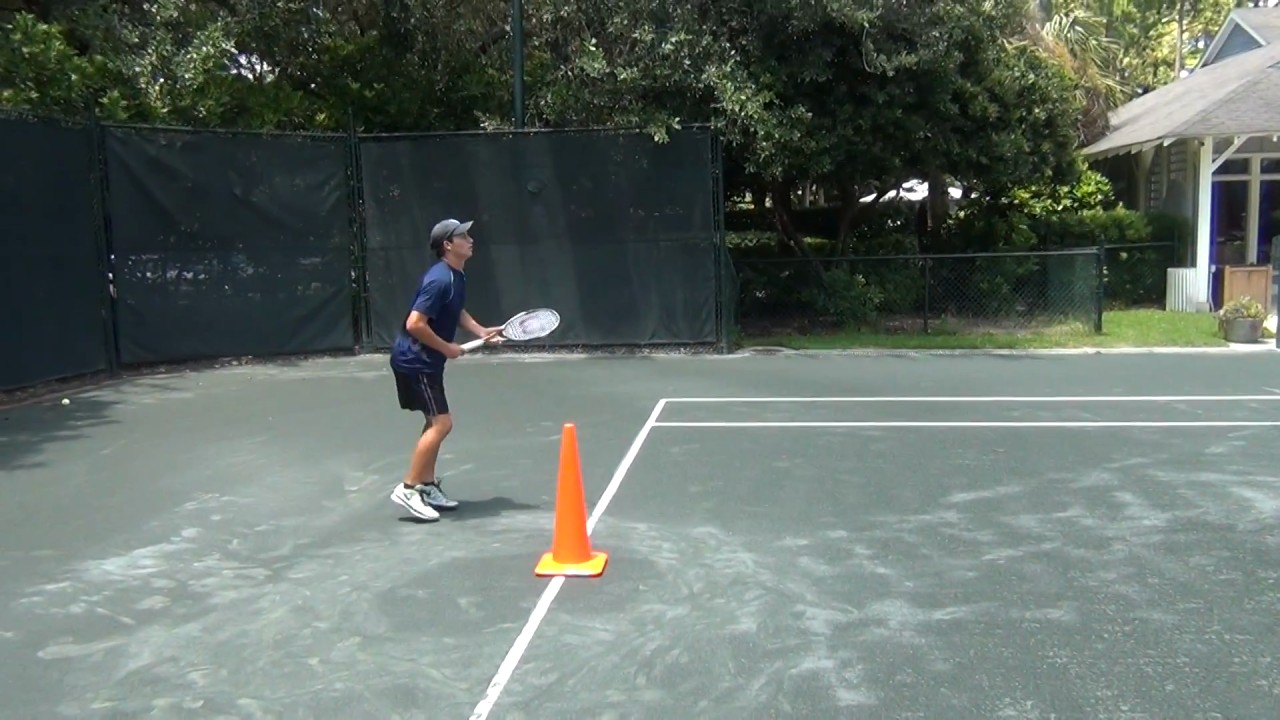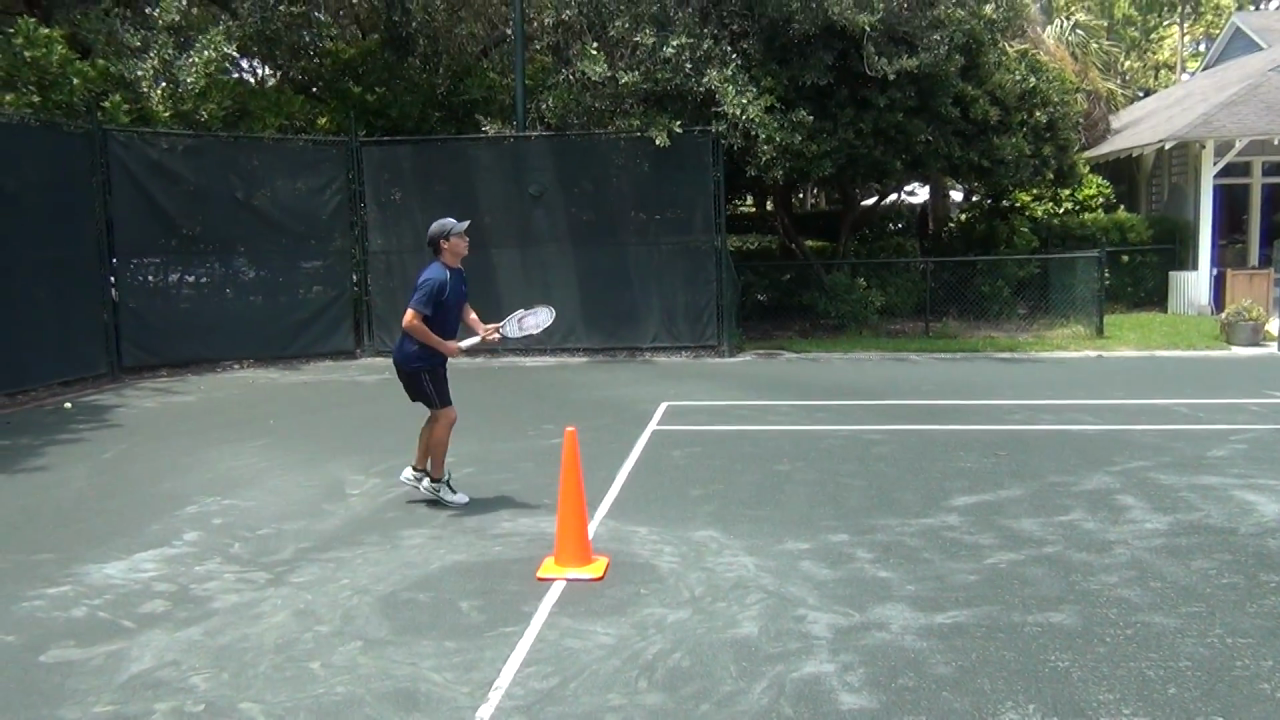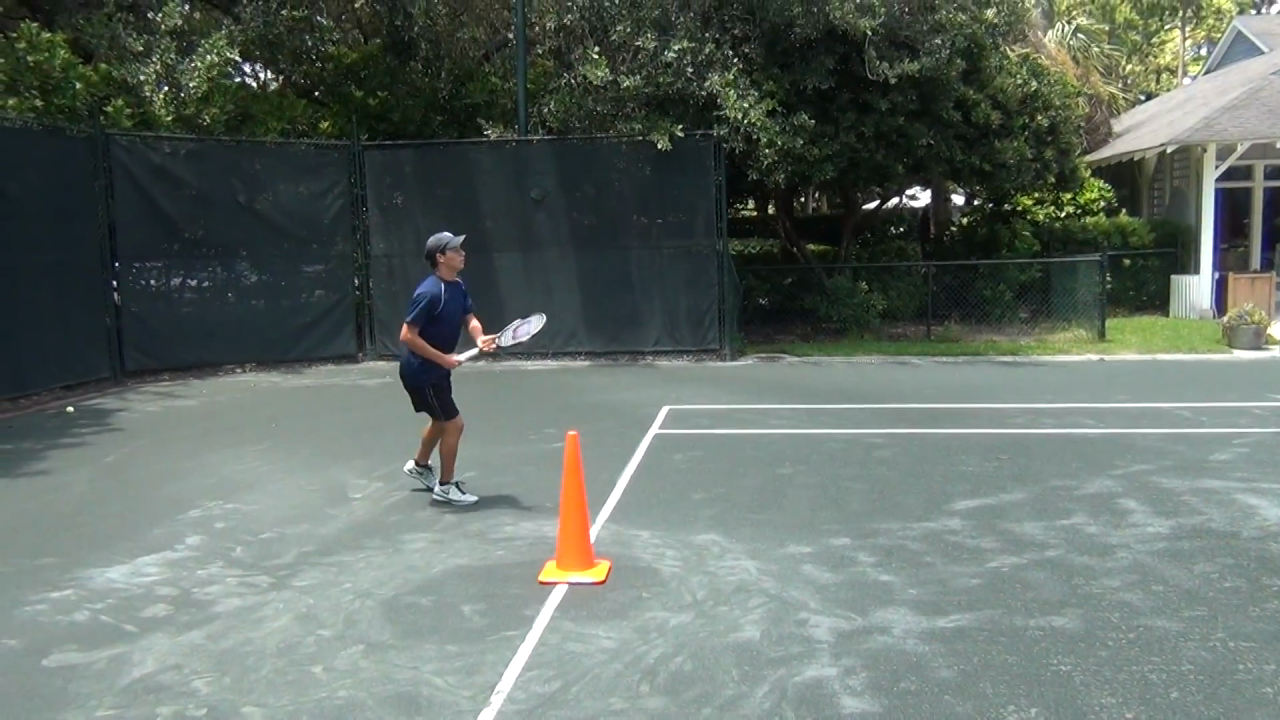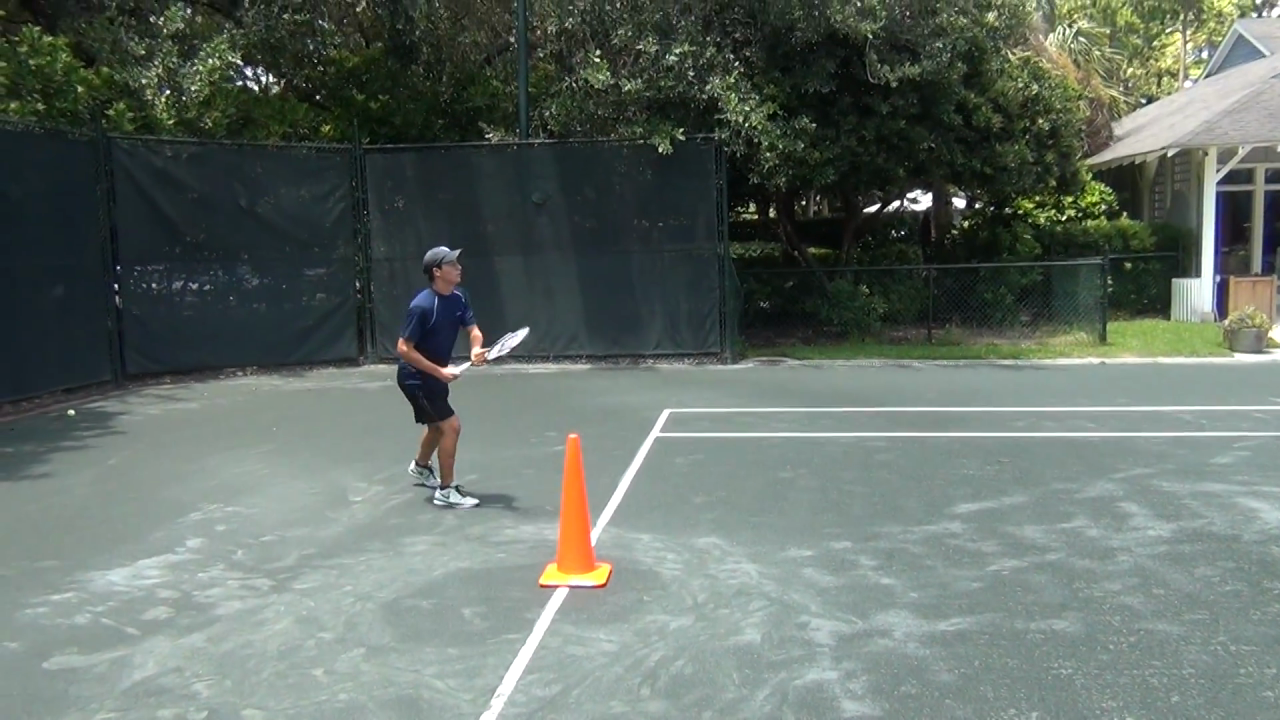
dt=0.1s
person 1, frame 1
left shoulder: (457, 276)
right shoulder: (439, 280)
left elbow: (459, 312)
right elbow: (414, 324)
left wrist: (482, 331)
right wrist: (447, 348)
left hip: (427, 361)
right hip: (415, 361)
left knee: (437, 423)
right knee: (441, 423)
left ankle: (418, 485)
right ankle: (408, 490)
person 1, frame 2
left shoulder: (457, 273)
right shoulder: (435, 278)
left elbow: (463, 308)
right elbow: (409, 322)
left wrist: (481, 328)
right wrist: (443, 345)
left hip: (430, 358)
right hip: (417, 359)
left knee: (439, 415)
right knee: (445, 416)
left ankle: (417, 471)
right ankle: (437, 481)
person 1, frame 3
left shoulder: (459, 287)
right shoulder: (428, 293)
left elbow: (470, 318)
right elbow: (406, 336)
left wrist: (481, 338)
right wrist: (444, 358)
left hip: (437, 368)
right hip: (422, 371)
left knee: (442, 420)
right knee: (455, 424)
left ankle: (419, 465)
right ankle: (446, 485)
person 1, frame 4
left shoulder: (458, 298)
right shoulder: (422, 306)
left elbow: (472, 329)
right elbow: (403, 349)
left wrist: (475, 350)
right wrist: (438, 371)
left hip: (434, 375)
right hip: (417, 379)
left knee: (439, 425)
right knee: (451, 426)
left ankle: (420, 467)
right ankle: (446, 490)
